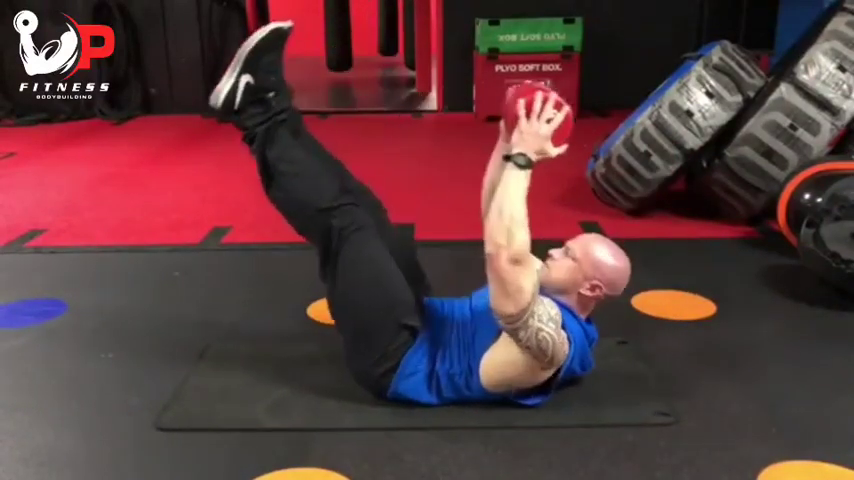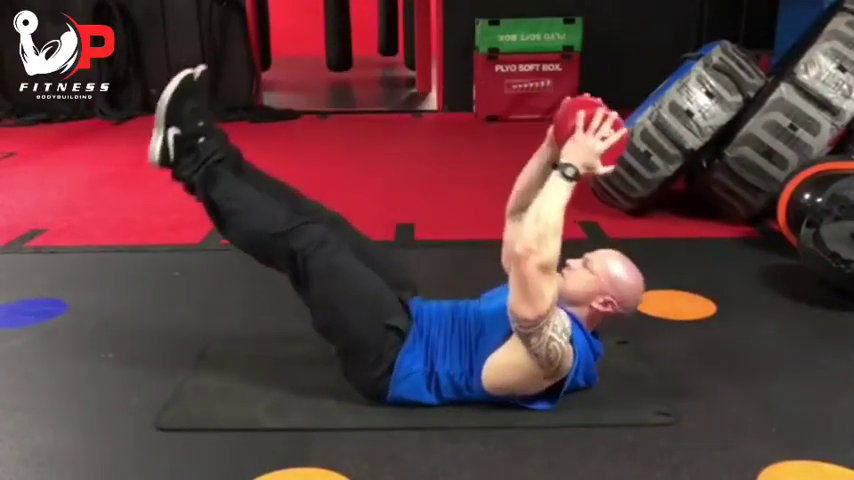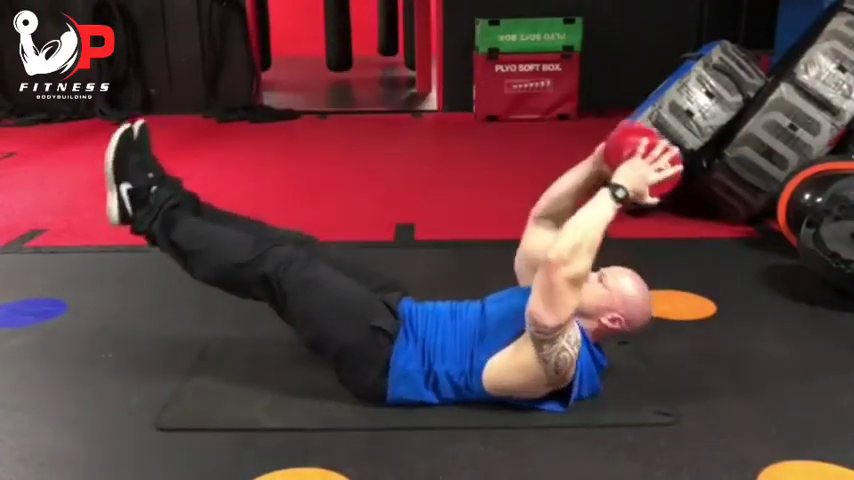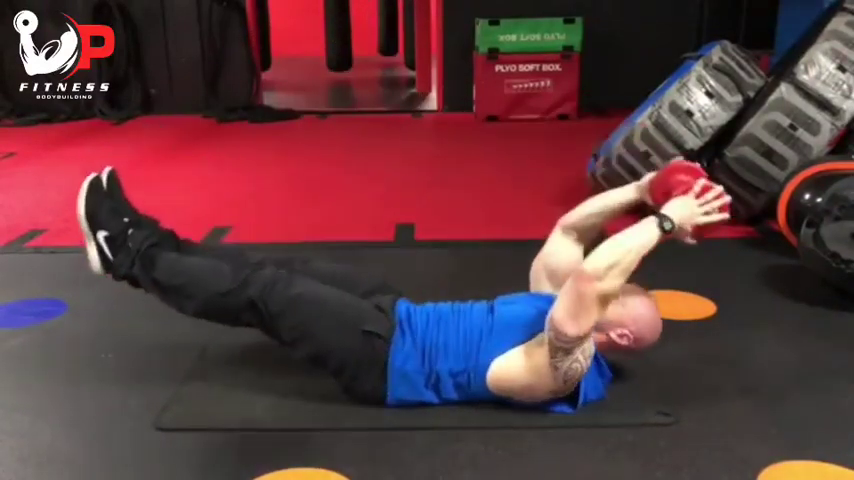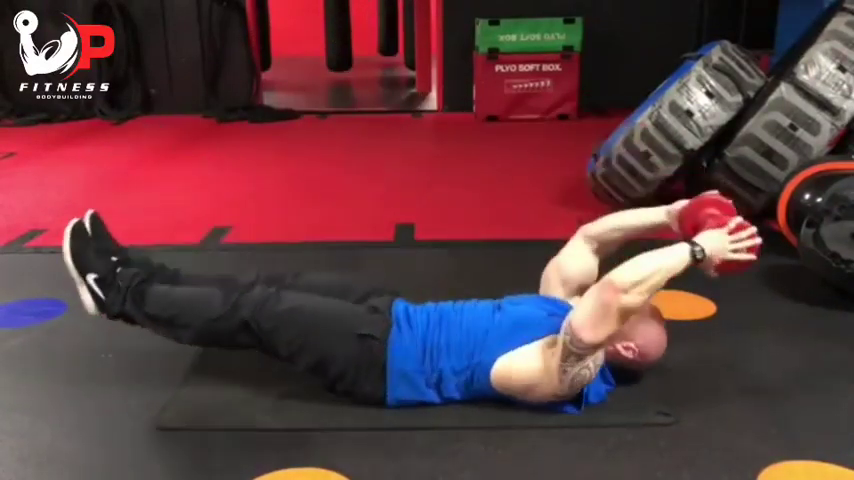
dt=0.3s
person 1, frame 1
left shoulder: (550, 338)
right shoulder: (553, 300)
left elbow: (504, 254)
right elbow: (495, 216)
left wrist: (520, 159)
right wrist: (508, 142)
left hip: (398, 358)
right hip: (422, 325)
left knee: (344, 225)
right knee: (360, 210)
left ankle: (262, 120)
right ankle: (266, 111)
person 1, frame 2
left shoulder: (557, 348)
right shoulder: (555, 308)
left elbow: (531, 257)
right elbow: (519, 218)
left wrist: (568, 170)
right wrist: (553, 151)
left hip: (393, 361)
right hip: (415, 320)
left knee: (308, 245)
right knee: (324, 228)
left ankle: (200, 165)
right ankle: (205, 154)
person 1, frame 3
left shoulder: (561, 358)
right shoulder: (550, 309)
left elbow: (562, 267)
right elbow: (543, 222)
left wrist: (617, 192)
right wrist: (598, 167)
left hip: (388, 357)
right hip: (402, 317)
left knee: (280, 270)
right knee: (297, 250)
left ankle: (153, 215)
right ankle: (165, 205)
person 1, frame 4
left shoulder: (569, 367)
right shoulder: (560, 307)
left elbow: (592, 276)
right elbow: (570, 231)
left wrist: (664, 223)
right wrist: (641, 192)
left hip: (389, 361)
right hip: (400, 317)
left knee: (267, 294)
right knee: (283, 273)
left ankle: (133, 257)
right ankle: (144, 244)
person 1, frame 5
left shoulder: (569, 372)
right shoulder: (563, 308)
left elbow: (615, 287)
right elbow: (590, 238)
left wrist: (694, 251)
right wrist: (672, 216)
left hip: (386, 359)
right hip: (395, 317)
left knee: (259, 315)
right knee: (273, 289)
left ankle: (124, 294)
right ankle: (134, 279)
